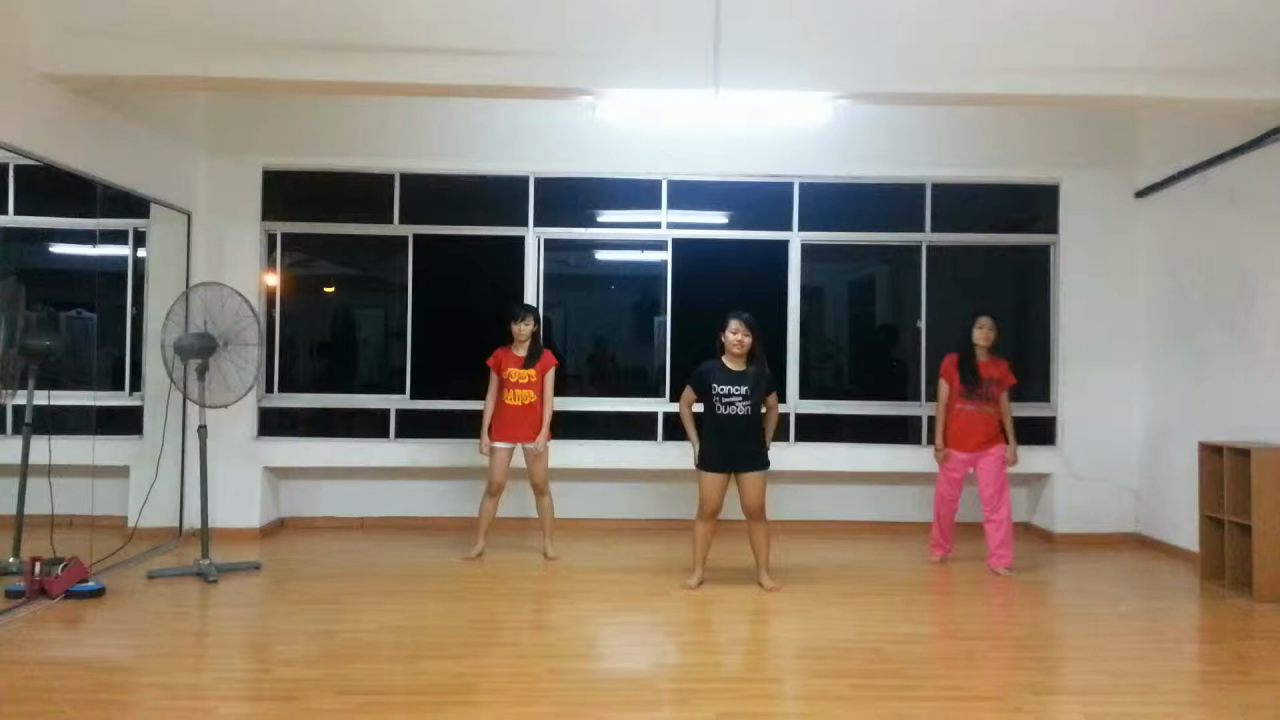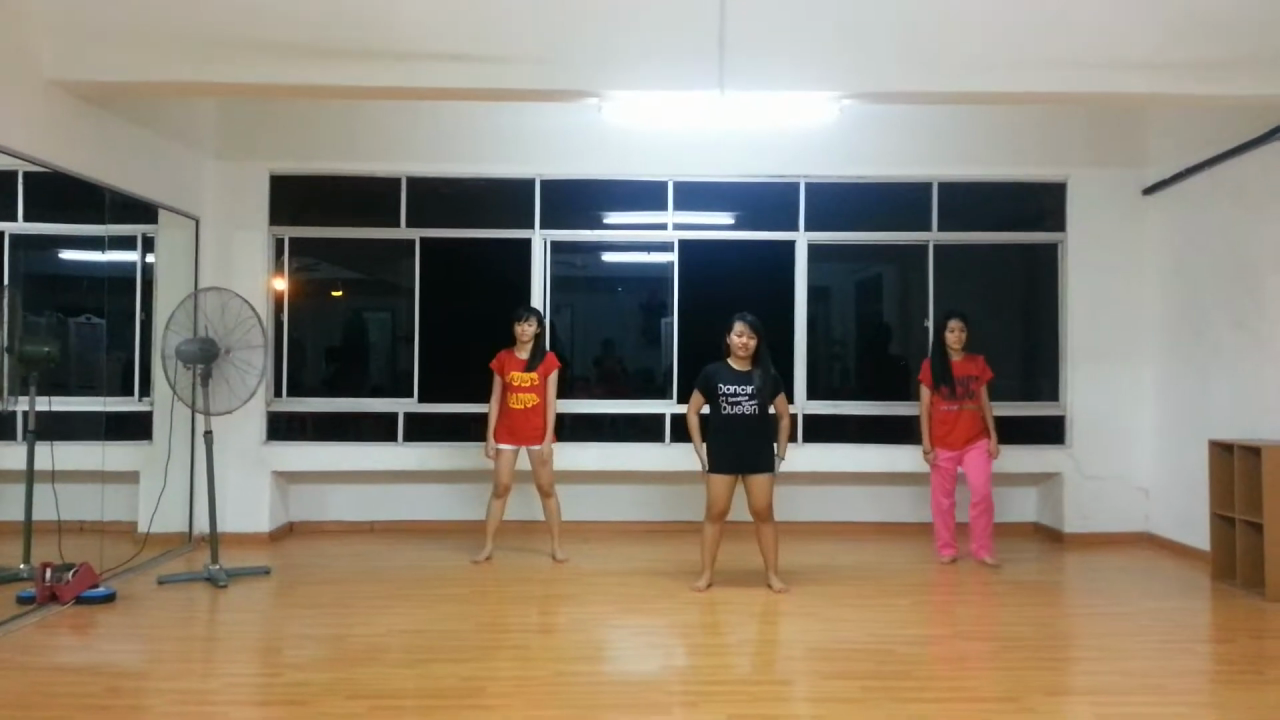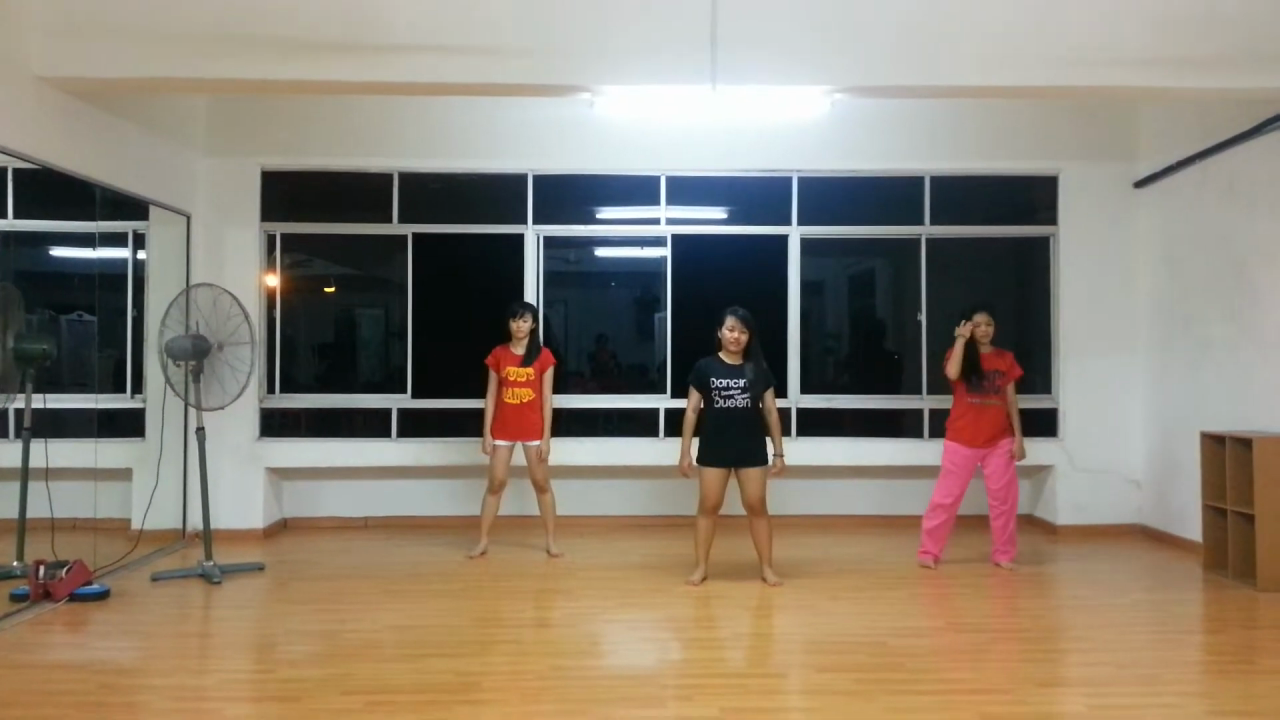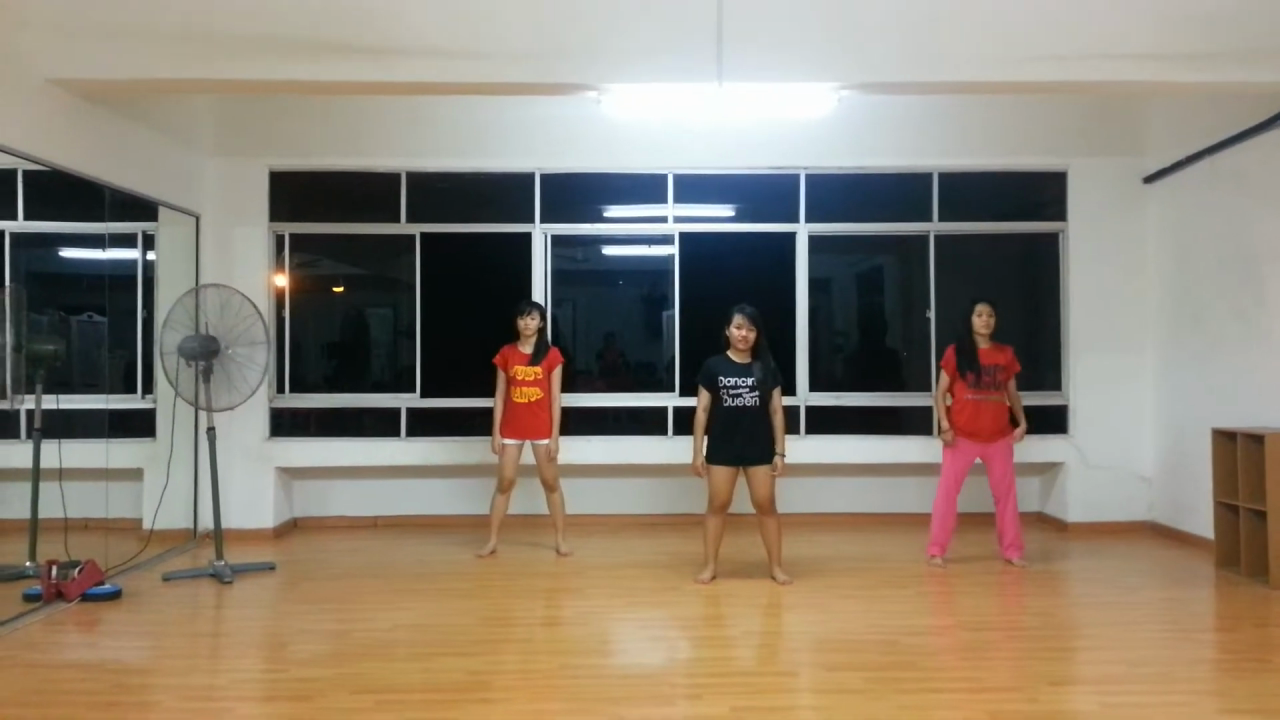
dt=1s
person 1, frame 1
left shoulder: (760, 373)
right shoulder: (707, 371)
left elbow: (772, 410)
right elbow: (685, 405)
left wrist: (765, 442)
right wrist: (696, 442)
left hip: (752, 454)
right hip: (714, 453)
left knee: (755, 512)
right knee: (708, 511)
left ankle: (763, 573)
right ankle: (698, 571)
person 1, frame 2
left shoulder: (767, 375)
right shoulder: (712, 373)
left elbow: (783, 416)
right elbow: (693, 412)
left wrist: (780, 454)
right wrist: (700, 452)
left hip: (759, 456)
right hip: (721, 456)
left knee: (763, 513)
right knee: (715, 513)
left ankle: (772, 574)
right ankle: (706, 574)
person 1, frame 3
left shoulder: (759, 369)
right shoulder: (705, 367)
left elbow: (770, 411)
right elbow: (692, 410)
left wrist: (778, 452)
right wrist: (685, 451)
left hip: (752, 450)
right hip: (713, 450)
left knee: (757, 507)
right knee: (709, 506)
left ankle: (767, 567)
right ankle: (701, 567)
person 1, frame 4
left shoulder: (767, 368)
right shoulder: (713, 366)
left elbow: (776, 411)
right elbow: (702, 410)
left wrist: (780, 451)
right wrist: (697, 451)
left hip: (759, 448)
right hip: (722, 449)
left knee: (766, 505)
right knee: (718, 505)
left ankle: (776, 566)
right ankle: (710, 565)
person 2, frame 1
left shoulder: (1001, 367)
right shoulder: (953, 362)
left elbow: (1004, 407)
right elbow: (942, 404)
left wrist: (1011, 443)
right wrist: (939, 442)
left hip: (991, 446)
right hip: (956, 445)
left knee: (996, 503)
right knee: (946, 499)
left ankle: (1000, 559)
right ankle: (940, 548)
person 2, frame 2
left shoulder: (978, 363)
right shoulder: (931, 365)
left elbow: (984, 402)
right elbow: (925, 407)
left wrist: (993, 435)
right wrist: (927, 444)
left hip: (975, 441)
right hip: (942, 444)
left knee: (982, 493)
right knee: (942, 498)
left ankle: (982, 548)
right ankle: (946, 549)
person 2, frame 3
left shoulder: (1006, 359)
right shoulder: (958, 352)
left elbow: (1011, 400)
right elbow: (952, 375)
left wrist: (1018, 436)
right wrist: (961, 339)
left hip: (999, 441)
right hip: (961, 440)
left knee: (1003, 497)
right knee: (946, 496)
left ankle: (1003, 553)
right ankle: (929, 550)
person 2, frame 4
left shoulder: (1006, 354)
right shoulder: (956, 352)
left elbow: (1012, 391)
right elbow: (941, 392)
left wrist: (1022, 422)
right wrist: (945, 426)
left hip: (999, 437)
right hip: (962, 436)
left knee: (1005, 493)
right knee: (947, 492)
left ankle: (1012, 549)
right ankle: (936, 550)
person 3, frame 1
left shoulder: (545, 358)
right shoulder: (500, 356)
left elbow: (548, 399)
right elbow: (491, 396)
left wrist: (543, 434)
right wrist: (484, 432)
left hip: (533, 431)
right hip: (503, 431)
left knee: (541, 486)
right knee: (494, 486)
left ankle: (548, 542)
right ankle: (480, 542)
person 3, frame 2
left shoulder: (548, 360)
right shoulder: (503, 358)
left elbow: (551, 402)
right elbow: (495, 400)
left wrist: (547, 439)
right wrist: (490, 436)
left hip: (537, 433)
right hip: (507, 433)
left knee: (546, 488)
right knee: (500, 488)
left ankle: (556, 545)
right ankle: (488, 545)
person 3, frame 3
left shoulder: (543, 356)
right shoulder: (498, 354)
left elbow: (547, 399)
right elbow: (491, 396)
left wrist: (546, 437)
right wrist: (486, 432)
left hip: (533, 430)
right hip: (503, 430)
left knee: (541, 484)
right knee: (495, 484)
left ankle: (551, 540)
right ankle: (483, 541)
person 3, frame 4
left shoulder: (551, 355)
right shoulder: (506, 354)
left elbow: (555, 397)
right elbow: (500, 395)
left wrist: (555, 435)
right wrist: (496, 432)
left hip: (541, 428)
right hip: (511, 429)
left knee: (550, 483)
right knee: (504, 482)
left ankle: (560, 539)
right ankle: (492, 540)
